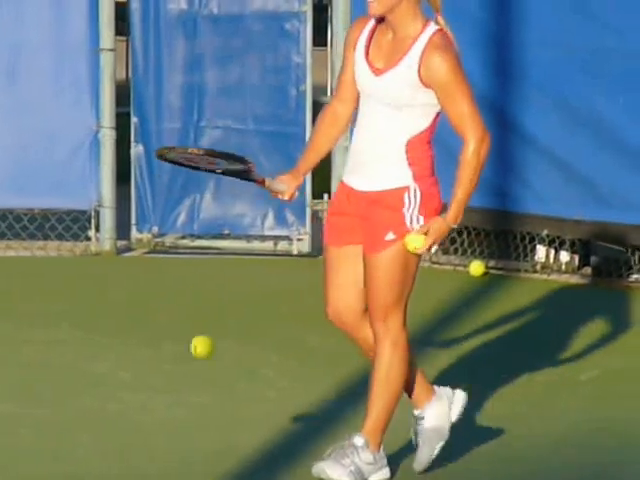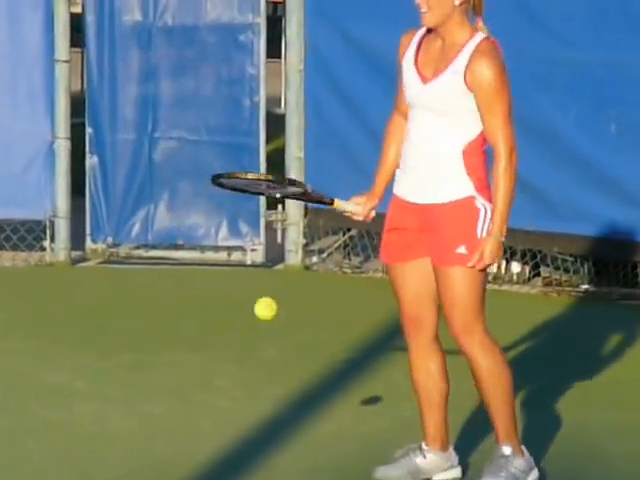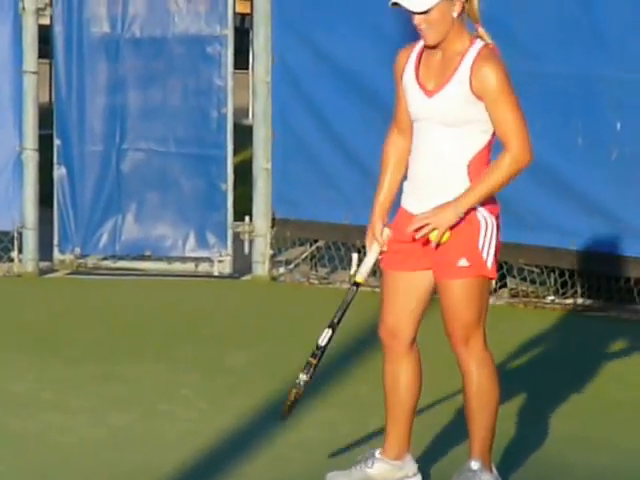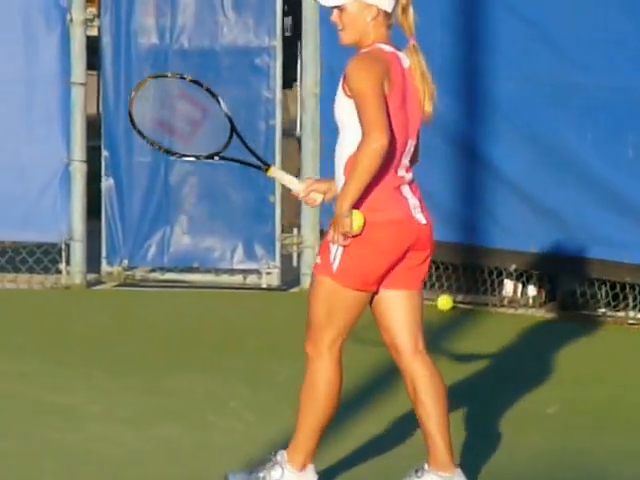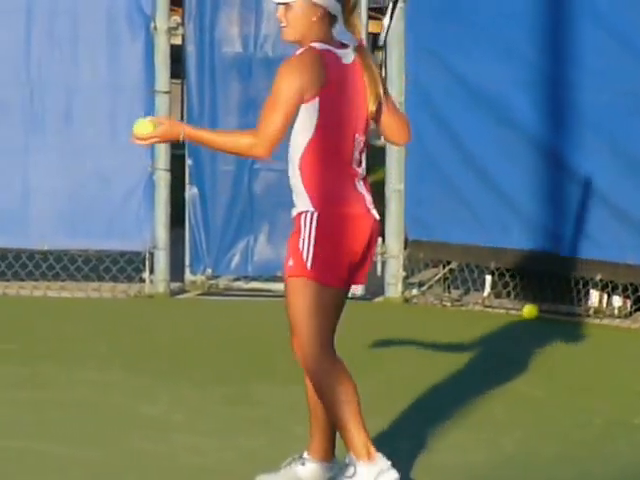
dt=1s
person 1, frame 1
left shoulder: (435, 54)
left elbow: (476, 138)
left wrist: (452, 215)
right wrist: (300, 171)
left hip: (401, 197)
right hip: (353, 191)
left knee: (385, 321)
right knee: (343, 311)
right ankle: (432, 401)
person 1, frame 2
left shoulder: (481, 61)
right shoulder: (412, 43)
left elbow: (505, 151)
left wrist: (497, 231)
right wrist: (377, 190)
left hip: (459, 206)
right hip: (408, 205)
left knee: (468, 334)
right knee: (416, 329)
person 1, frame 3
left shoulder: (485, 66)
right shoulder: (408, 59)
left elbow: (519, 151)
left wrist: (458, 207)
right wrist: (378, 212)
left hip: (466, 221)
right hip: (413, 218)
left knee: (467, 344)
right knee: (393, 334)
person 1, frame 4
left shoulder: (364, 65)
right shoulder: (411, 67)
left elbow: (377, 140)
left wrist: (344, 204)
right wrist: (338, 186)
left hip: (370, 226)
right hip: (409, 221)
left knee: (321, 348)
right knee: (409, 351)
person 1, frame 5
left shoulder: (304, 65)
right shoulder: (360, 65)
left elbow: (262, 143)
right elbow: (400, 134)
left wrist: (180, 131)
left hip: (325, 219)
right hip: (358, 216)
left knee: (314, 352)
right knee: (314, 348)
